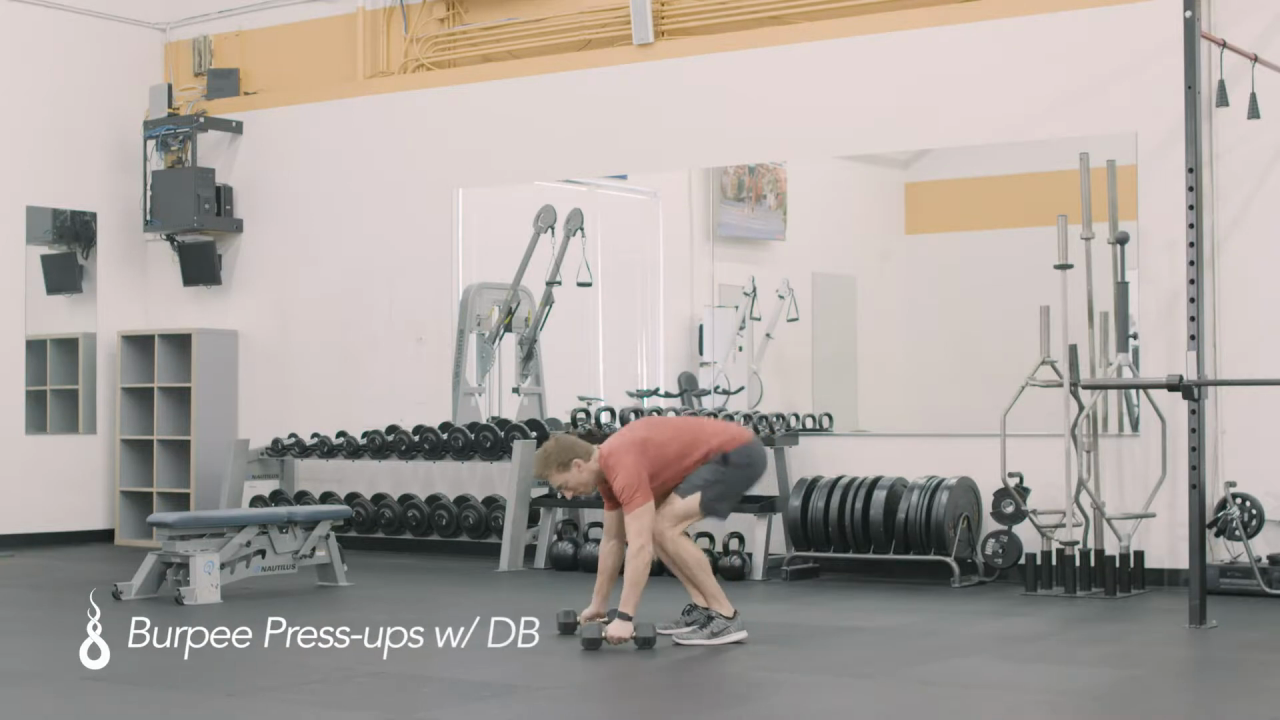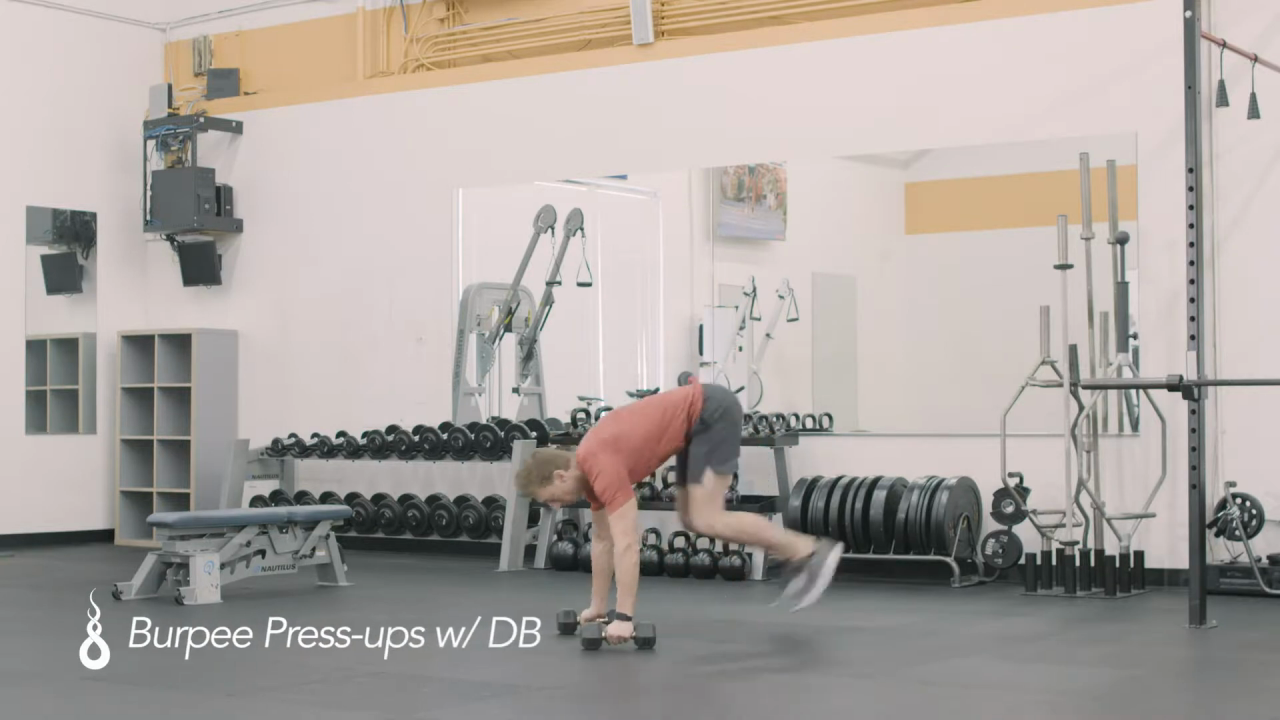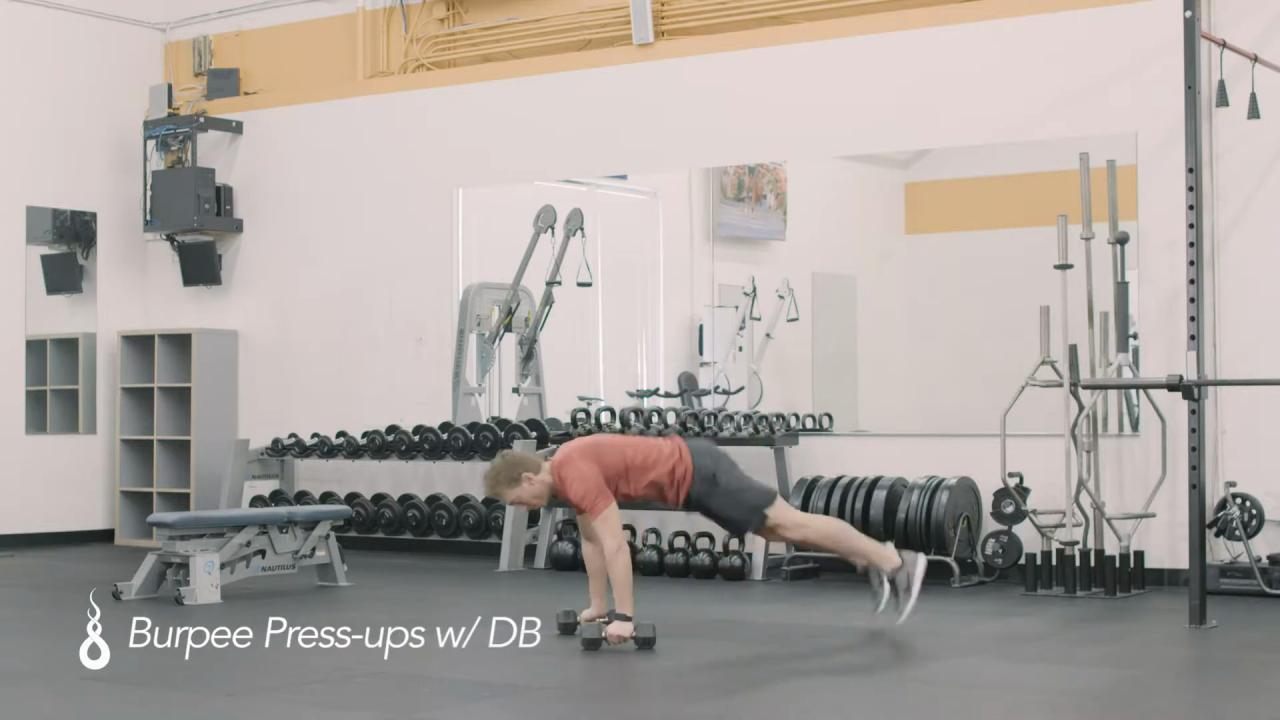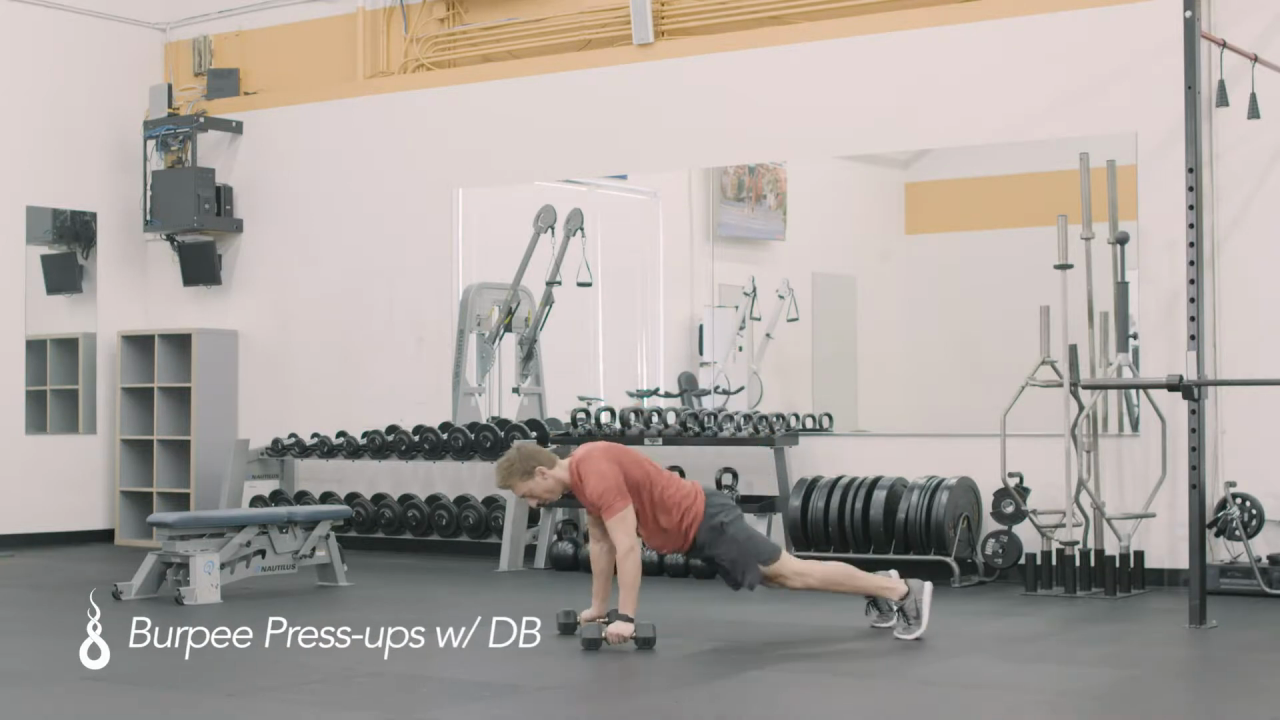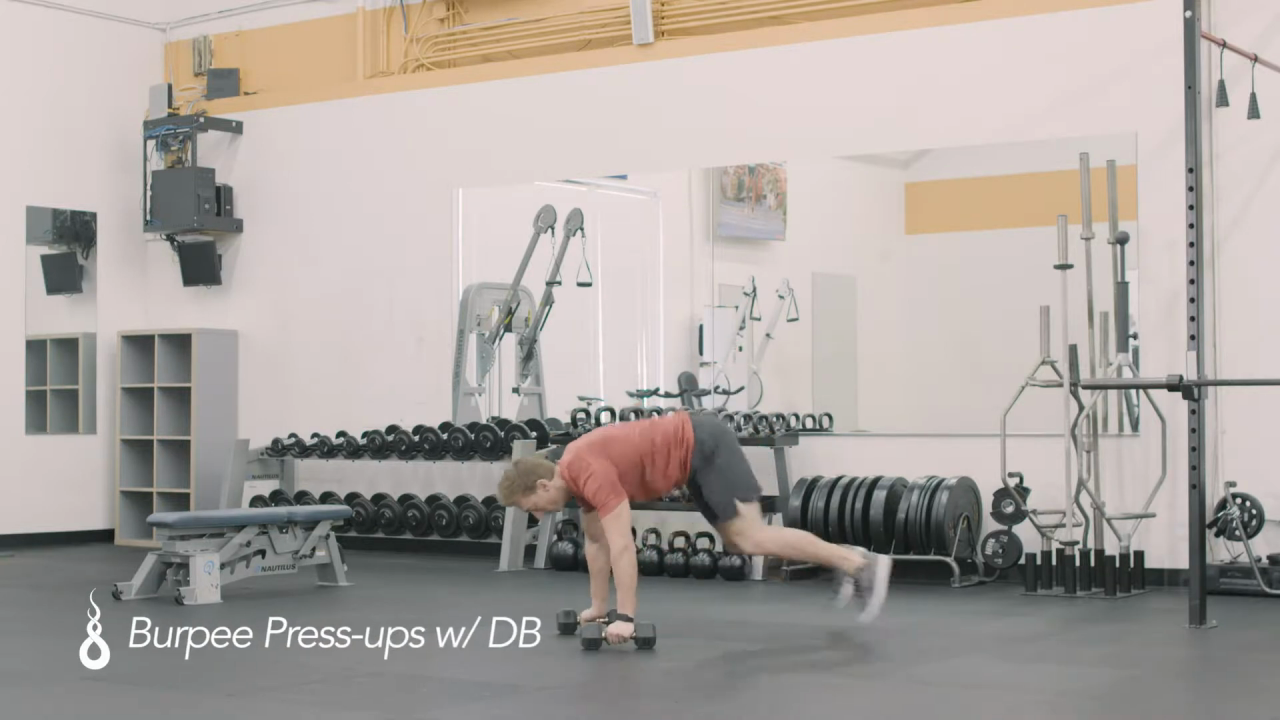
dt=0.2s
person 1, frame 1
left shoulder: (624, 467)
right shoulder: (607, 466)
left elbow: (639, 548)
right elbow: (612, 541)
left wrist: (624, 618)
right wrist: (597, 604)
left hip: (739, 454)
right hip: (728, 454)
left knee: (663, 526)
right knee: (650, 527)
left ankle: (724, 617)
right ankle: (703, 608)
person 1, frame 2
left shoulder: (601, 470)
right shoulder: (590, 468)
left elbow: (626, 544)
right elbow: (601, 539)
left wrist: (623, 618)
right wrist: (598, 605)
left hip: (709, 412)
right hip: (697, 418)
left knee: (704, 518)
right knee: (690, 518)
left ankle: (809, 553)
right ankle: (796, 560)
person 1, frame 3
left shoulder: (575, 476)
right shoulder: (565, 470)
left elbow: (615, 546)
right elbow: (592, 541)
left wrist: (623, 618)
right wrist: (597, 605)
left hip: (696, 471)
right hip: (690, 469)
left knee: (790, 524)
right knee: (777, 530)
left ankle: (896, 564)
right ankle: (876, 560)
person 1, frame 4
left shoulder: (595, 475)
right shoulder: (581, 471)
left elbow: (627, 547)
right elbow: (600, 542)
left wrist: (626, 617)
right wrist: (598, 606)
left hip: (706, 523)
right hip: (698, 522)
left knee: (791, 571)
right knee: (785, 575)
left ankle: (902, 592)
right ankle: (883, 588)
person 1, frame 5
left shoulder: (590, 474)
right shoulder: (578, 472)
left elbow: (622, 545)
right elbow: (595, 542)
left wrist: (625, 617)
right wrist: (598, 605)
left hip: (703, 443)
right hip: (693, 450)
left knee: (751, 537)
right knee: (739, 539)
left ankle: (860, 565)
right ankle: (844, 559)
